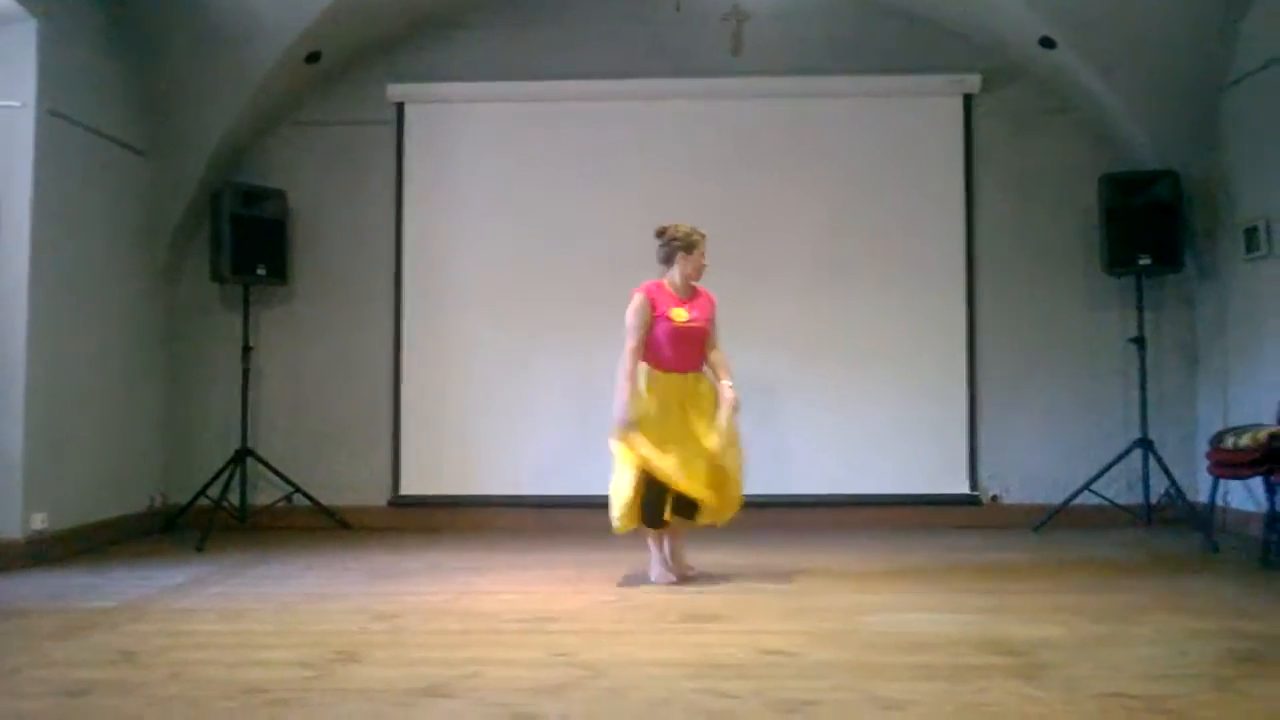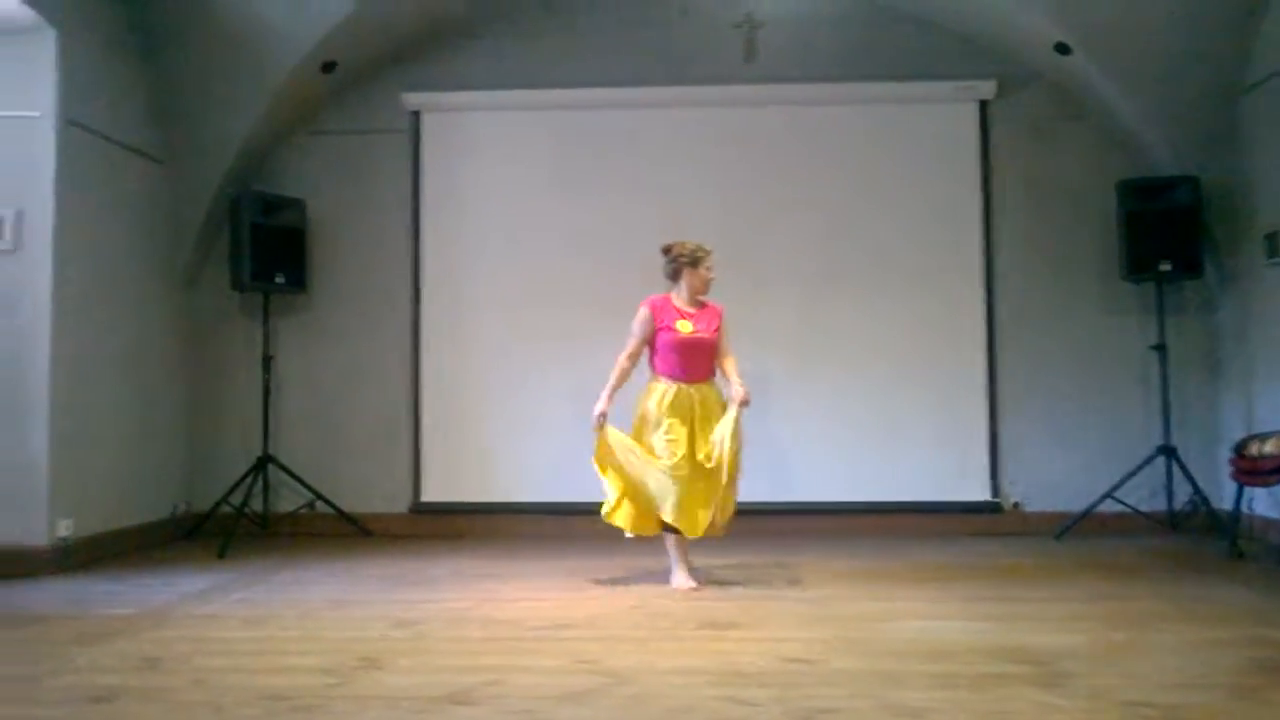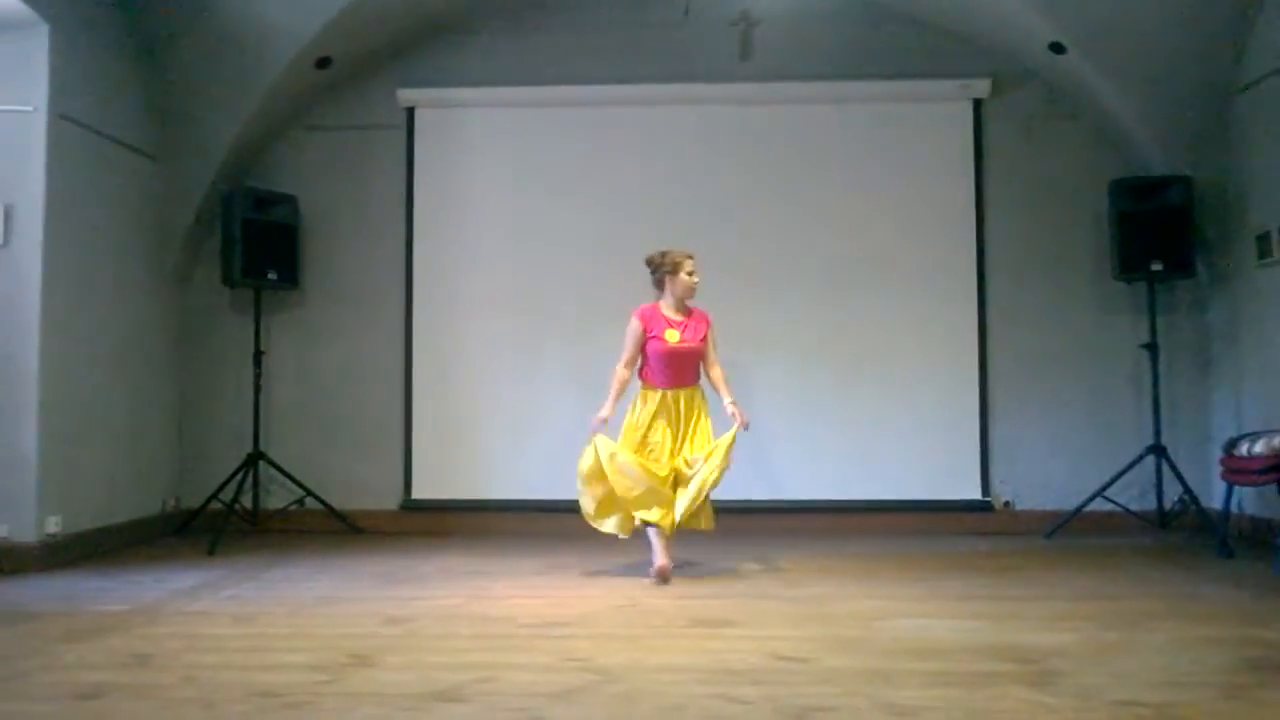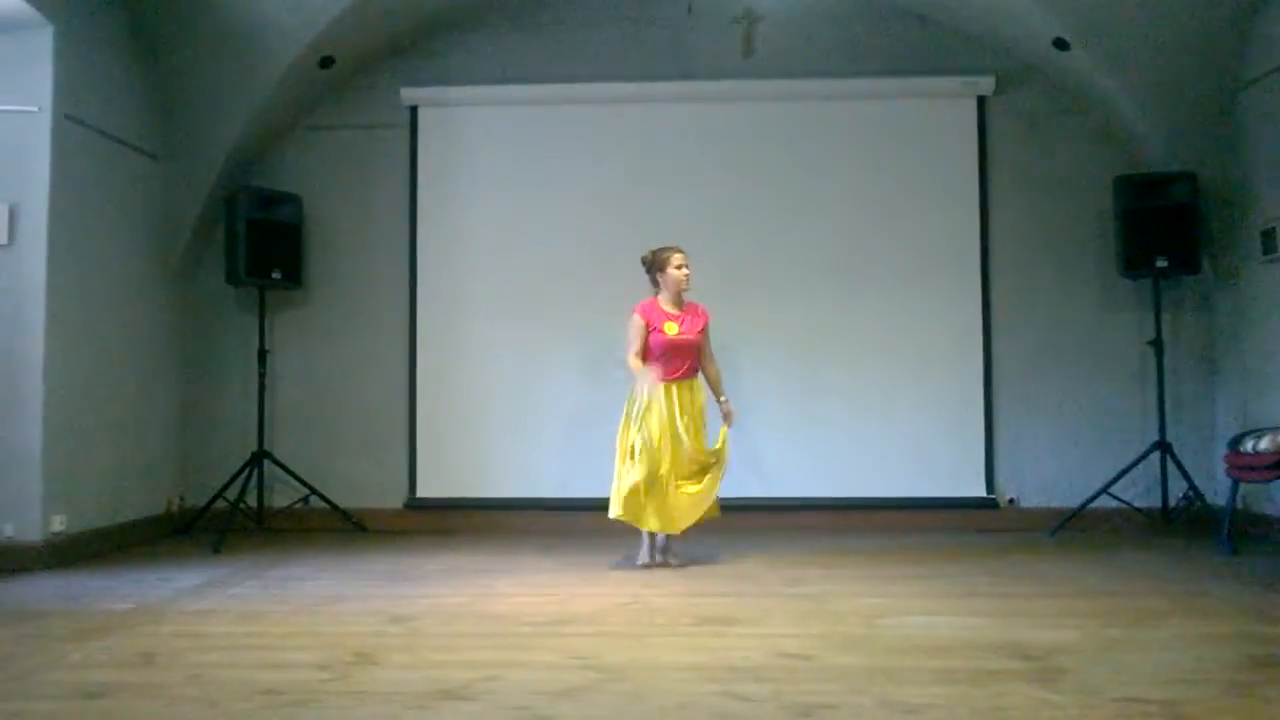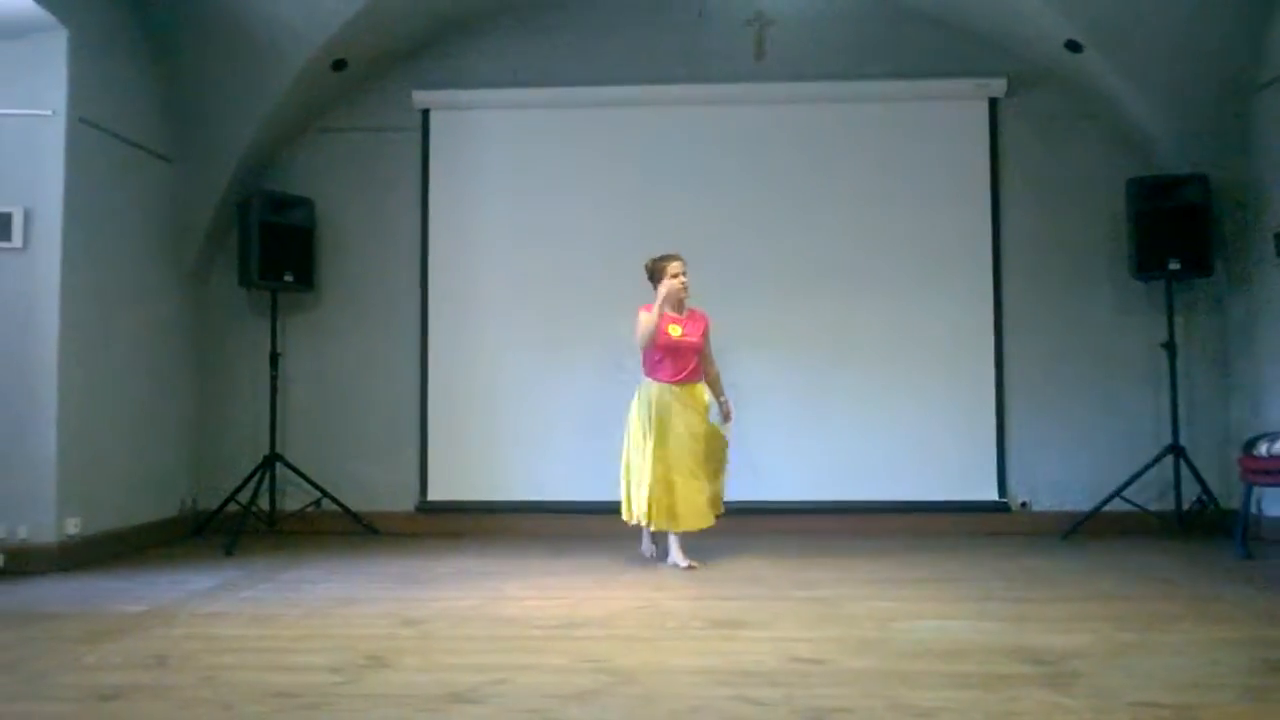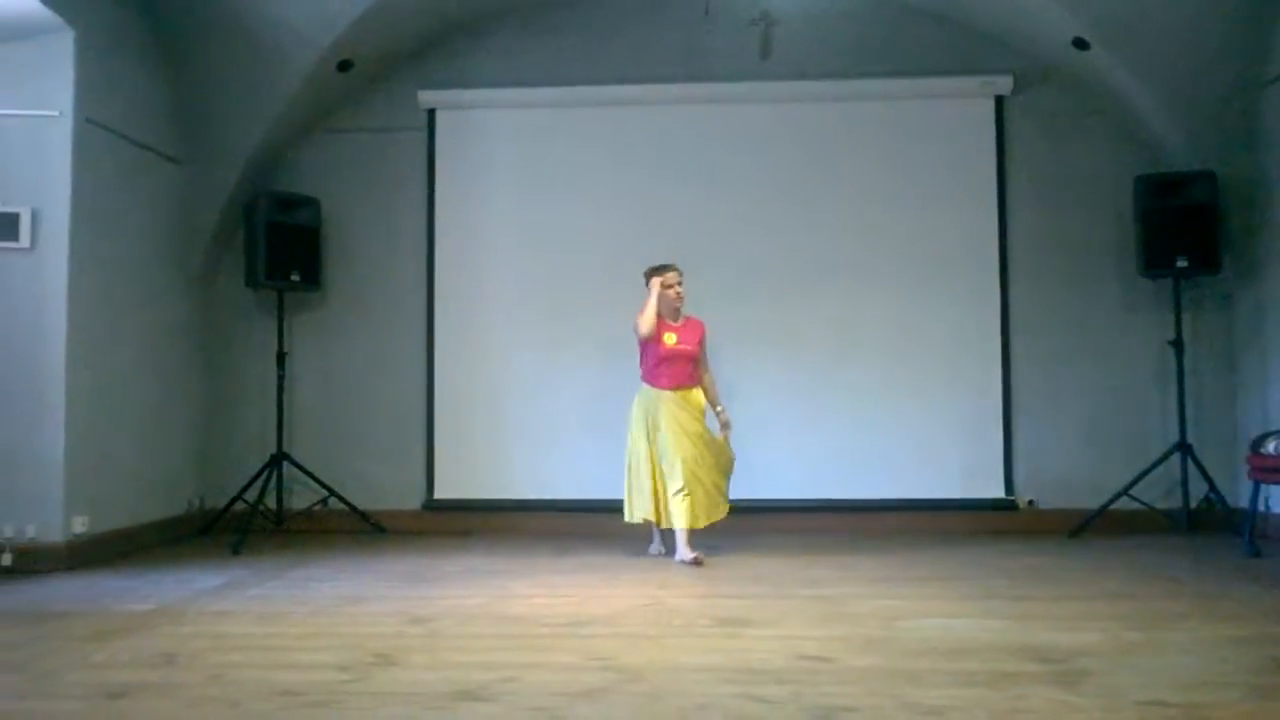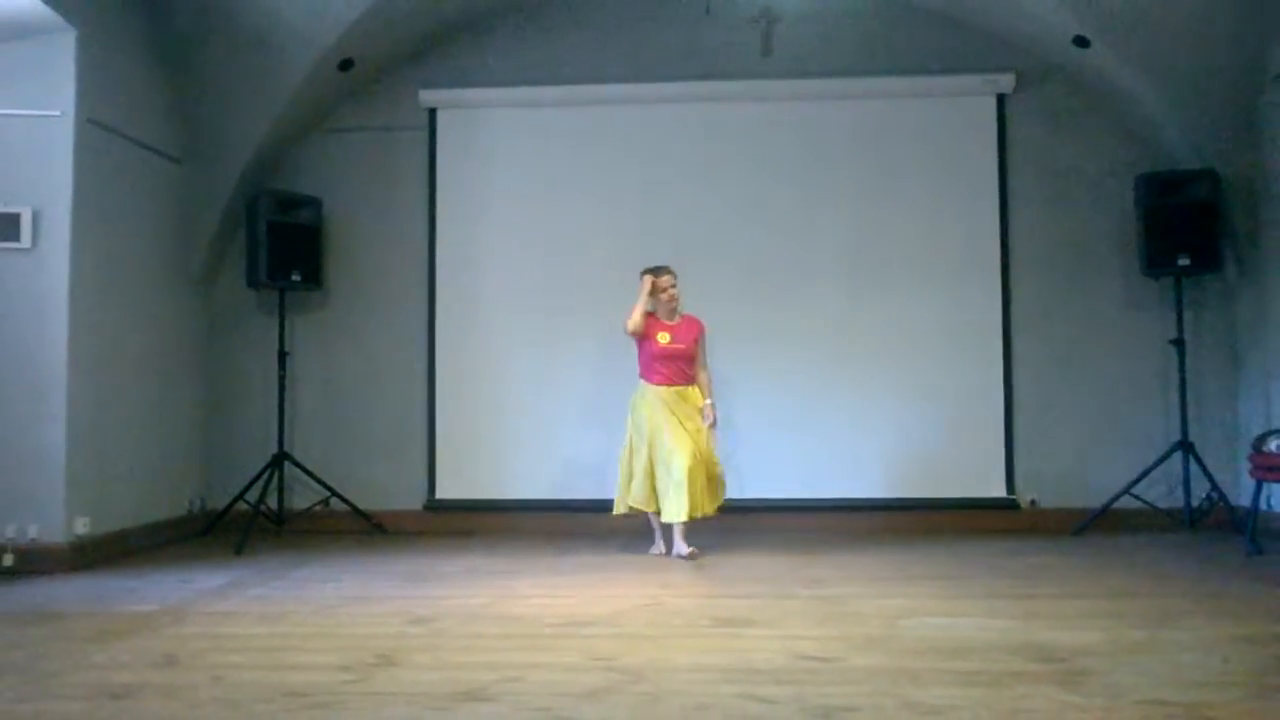
dt=0.2s
person 1, frame 1
left shoulder: (705, 300)
right shoulder: (647, 295)
left elbow: (711, 349)
right elbow: (633, 351)
left wrist: (725, 383)
right wrist: (625, 400)
left hip: (695, 393)
right hip: (655, 391)
left knee: (697, 470)
right knee: (656, 472)
left ankle: (673, 549)
right ankle: (658, 560)
person 1, frame 2
left shoulder: (714, 313)
right shoulder: (653, 308)
left elbow: (725, 356)
right elbow: (629, 356)
left wrist: (736, 385)
right wrist: (606, 397)
left hip: (706, 403)
right hip: (666, 402)
left knee: (702, 479)
right knee: (670, 479)
left ankle: (678, 551)
right ankle: (679, 569)
person 1, frame 3
left shoulder: (702, 320)
right shoulder: (643, 318)
left elbow: (711, 365)
right elbow: (625, 365)
left wrist: (729, 402)
right wrist: (609, 405)
left hip: (690, 408)
right hip: (653, 406)
left knee: (683, 477)
right knee: (653, 477)
left ankle: (664, 545)
right ankle: (660, 555)
person 1, frame 4
left shoulder: (699, 314)
right shoulder: (643, 312)
left elbow: (707, 361)
right elbow: (632, 358)
left wrist: (722, 399)
right wrist: (645, 376)
left hip: (688, 398)
right hip: (653, 399)
left knee: (681, 469)
right knee: (650, 469)
left ankle: (665, 544)
right ankle: (648, 545)
person 1, frame 5
left shoulder: (700, 320)
right shoulder: (648, 313)
left elbow: (707, 363)
right elbow: (643, 340)
left wrist: (722, 398)
right wrist: (660, 299)
left hip: (690, 401)
right hip: (656, 400)
left knee: (685, 471)
right knee: (654, 469)
left ankle: (675, 550)
right ankle: (647, 536)
person 1, frame 6
left shoulder: (697, 327)
right shoulder: (650, 322)
left elbow: (704, 372)
right elbow: (644, 332)
left wrist: (718, 408)
right wrist: (652, 293)
left hip: (688, 405)
right hip: (655, 405)
left knee: (685, 471)
right knee: (654, 471)
left ankle: (683, 547)
right ankle: (657, 537)
person 1, frame 7
left shoulder: (694, 326)
right shoulder: (646, 322)
left elbow: (701, 369)
right elbow: (631, 328)
left wrist: (708, 402)
right wrist: (643, 292)
left hip: (685, 401)
right hip: (652, 402)
left knee: (685, 464)
right knee: (654, 465)
left ankle: (680, 539)
right ankle: (659, 537)
